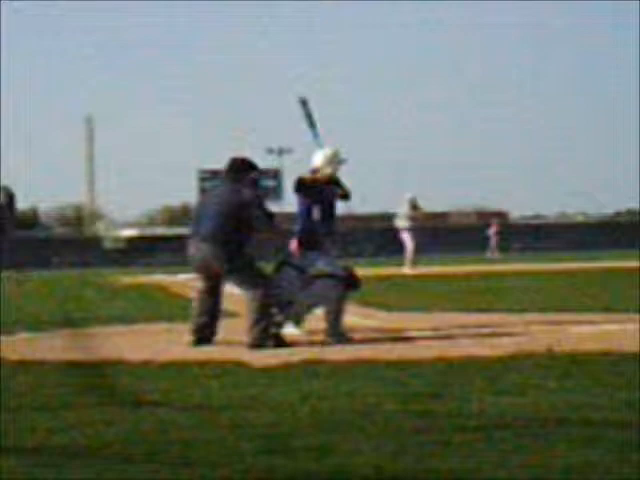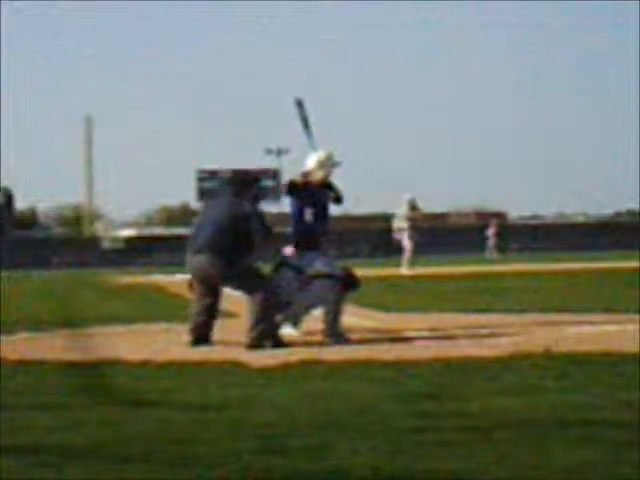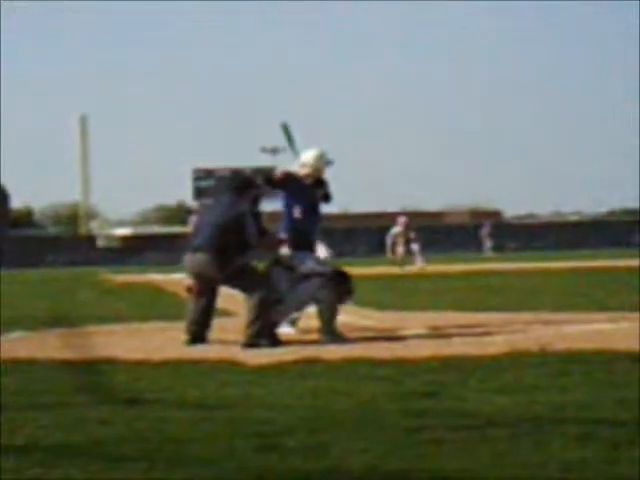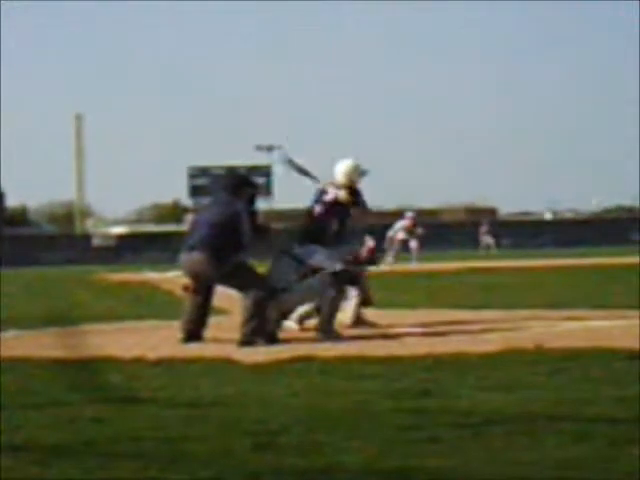
dt=0.5s
person 1, frame 1
left shoulder: (331, 183)
right shoulder: (307, 183)
left elbow: (345, 195)
right elbow: (300, 186)
right wrist: (314, 175)
left hip: (325, 241)
right ankle: (288, 321)
person 1, frame 2
left shoulder: (324, 186)
right shoulder: (300, 186)
left elbow: (338, 199)
right elbow: (289, 189)
right wrist: (305, 178)
left hip: (318, 243)
right hip: (300, 244)
left knee: (329, 281)
right knee: (298, 283)
right ankle: (285, 322)
person 1, frame 3
left shoulder: (318, 183)
right shoulder: (290, 181)
left elbow: (326, 197)
right elbow: (270, 181)
right wrist: (290, 172)
left hip: (310, 239)
right hip: (292, 241)
right ankle: (284, 320)
person 1, frame 4
left shoulder: (353, 193)
right shoulder: (325, 193)
left elbow: (361, 212)
right elbow: (312, 216)
left wrist: (346, 199)
right wrist: (328, 200)
left hip: (338, 244)
right hip: (313, 242)
person 2, frame 1
left shoulder: (210, 194)
right shoulder: (246, 195)
right elbow: (266, 225)
left hip: (195, 248)
right hip: (220, 249)
left knee: (209, 287)
right knee: (258, 285)
left ankle: (201, 335)
right ankle: (260, 338)
person 2, frame 2
left shoulder: (212, 206)
right shoulder: (246, 208)
right elbow: (263, 242)
left wrist: (196, 278)
left hip: (193, 260)
right hip: (216, 260)
left knee: (207, 288)
right knee: (261, 287)
left ankle: (199, 335)
right ankle: (260, 338)
person 2, frame 3
left shoulder: (210, 207)
right shoulder: (244, 209)
right elbow: (256, 241)
left hip: (191, 259)
right hip: (215, 260)
left knee: (205, 288)
right knee: (260, 286)
left ankle: (195, 334)
right ankle: (256, 337)
person 2, frame 4
left shoulder: (208, 207)
right shoulder: (240, 207)
right elbow: (248, 239)
left wrist: (194, 278)
left hip: (186, 258)
right hip: (210, 259)
left knee: (201, 286)
right knee: (258, 285)
left ankle: (190, 332)
right ankle: (252, 335)
